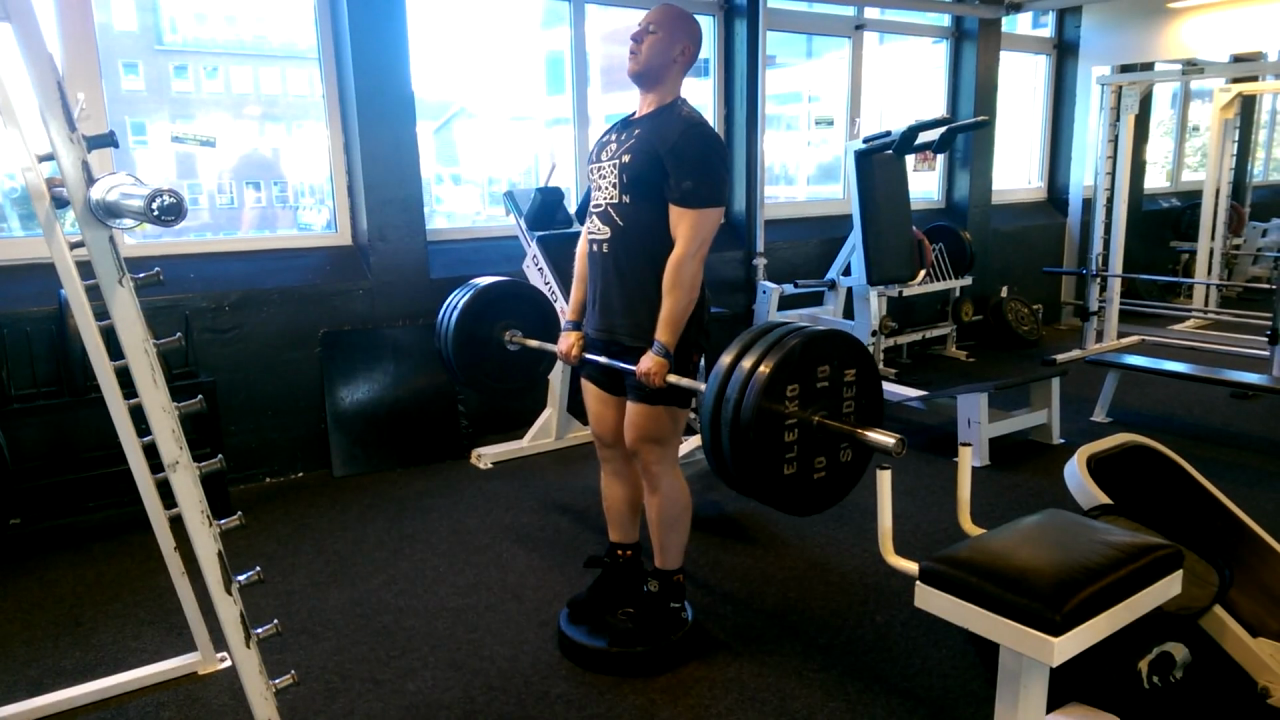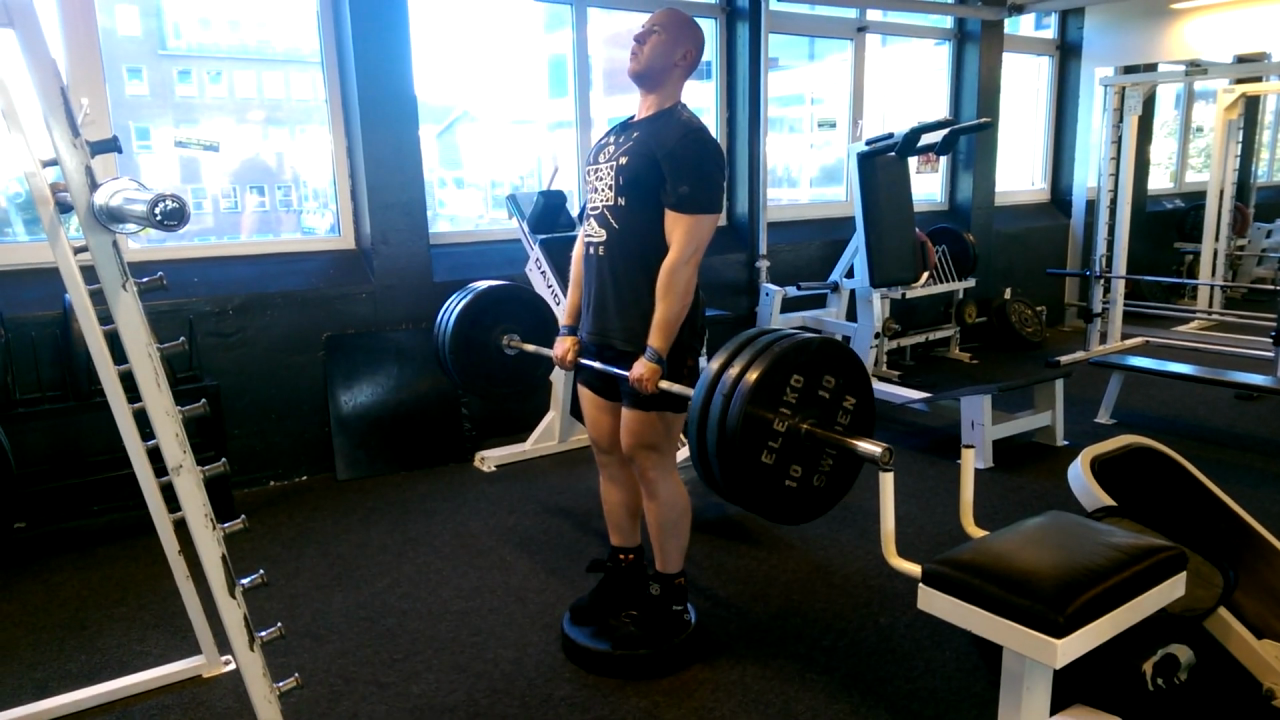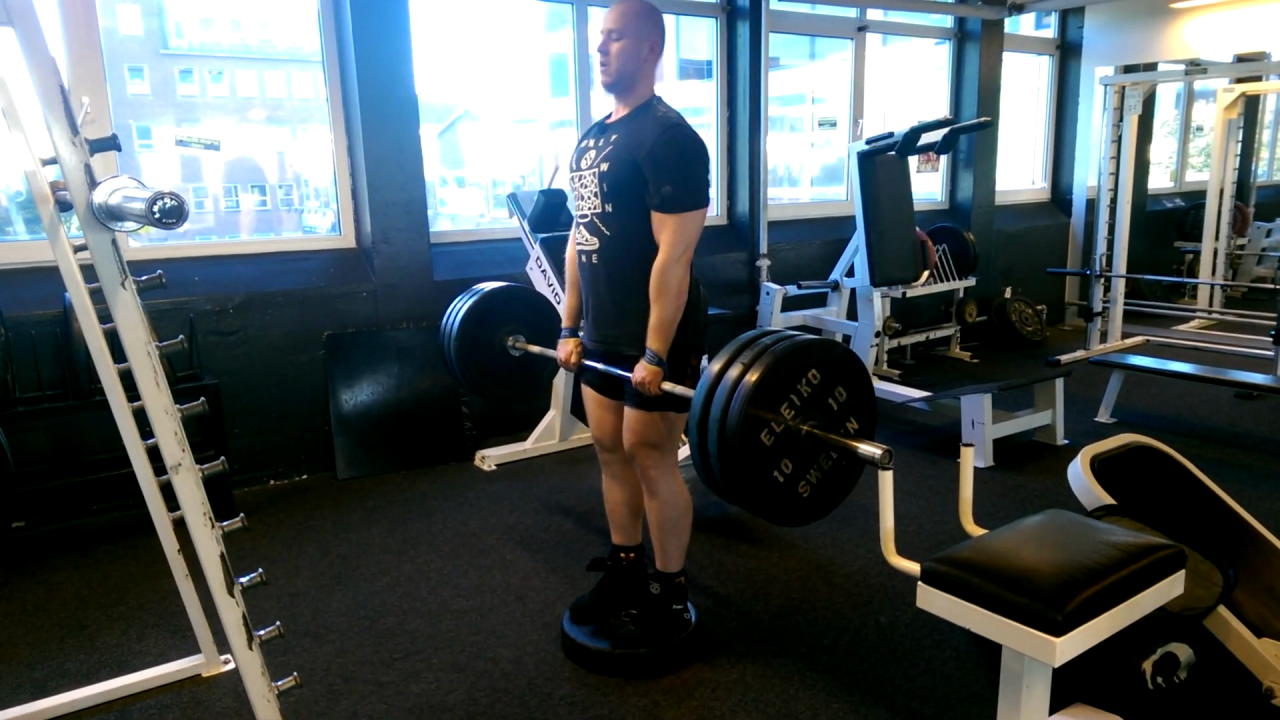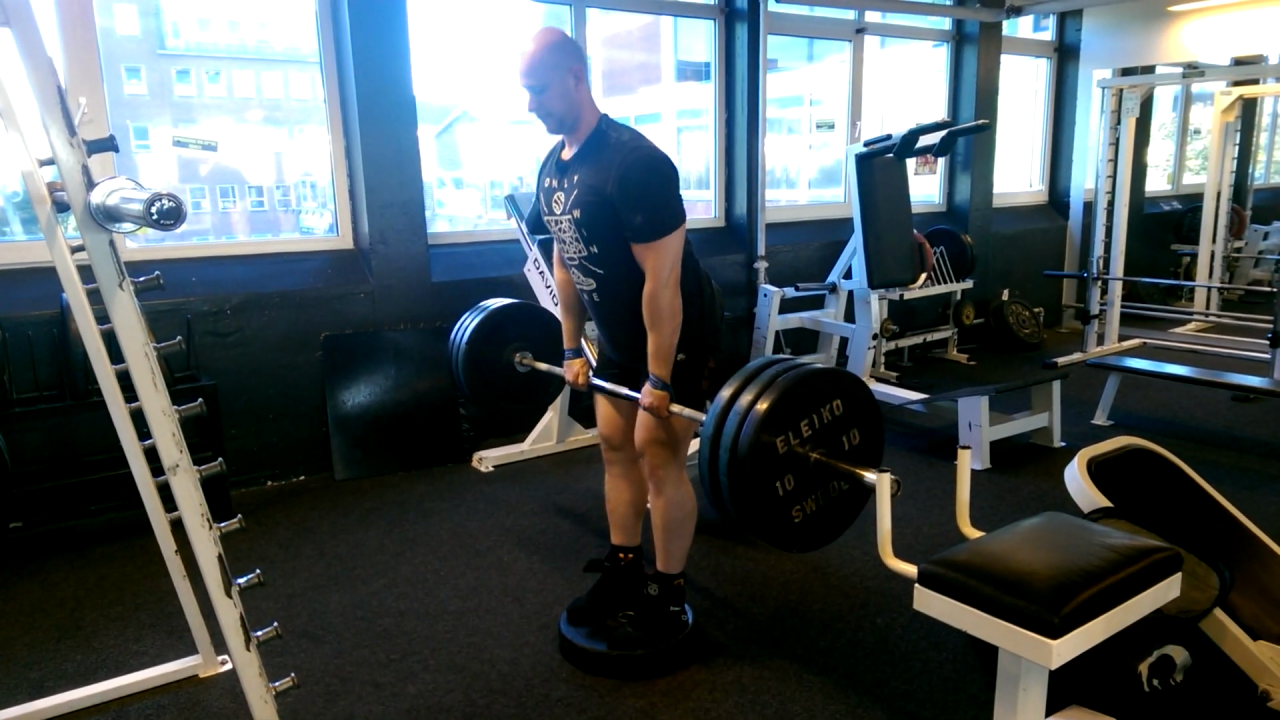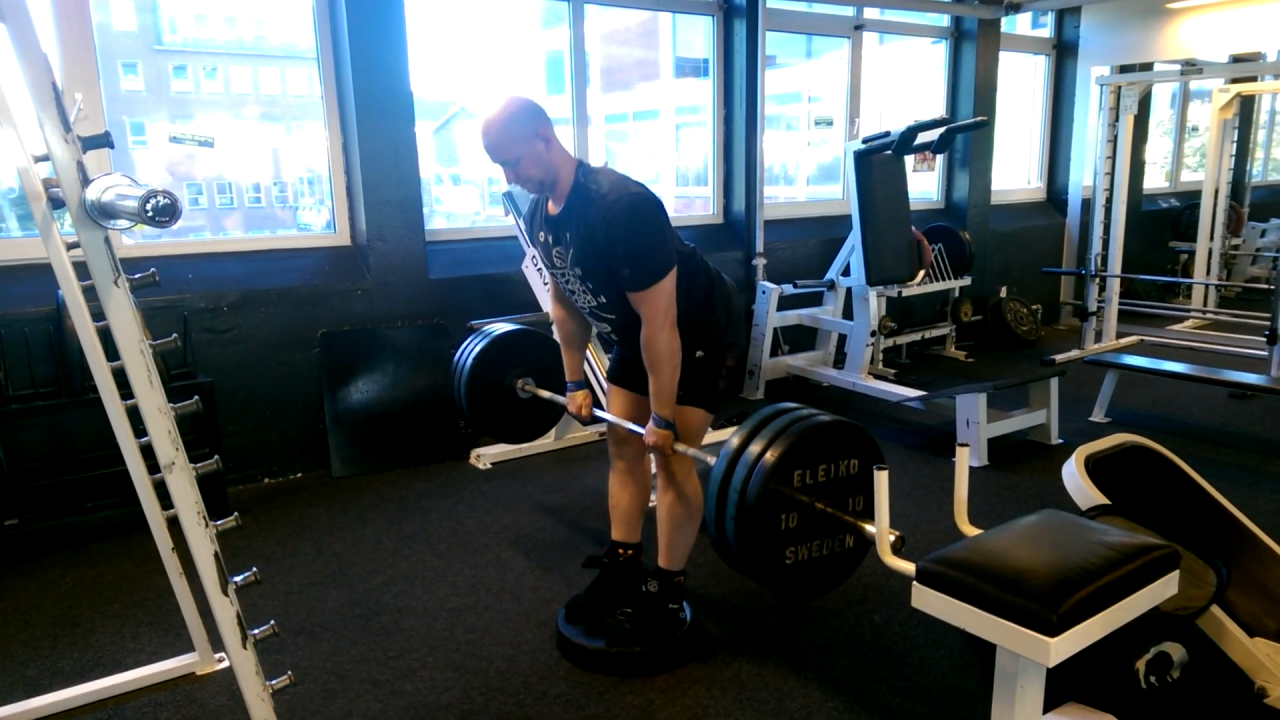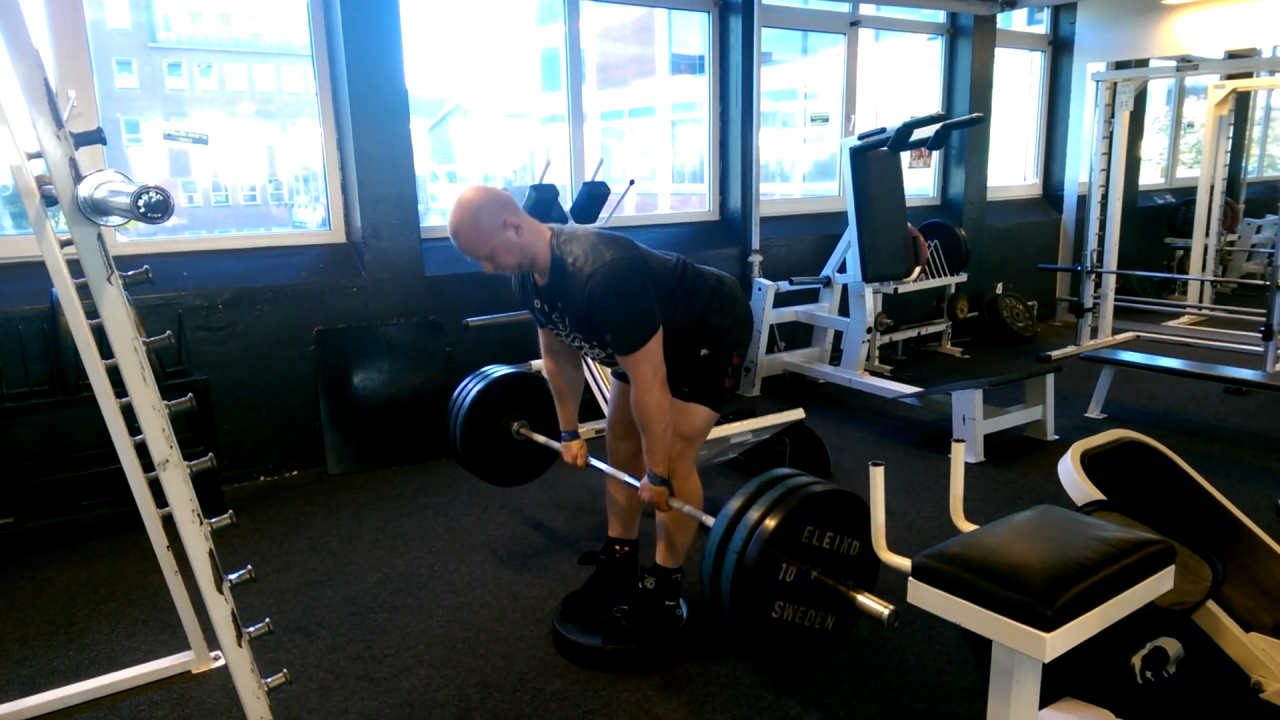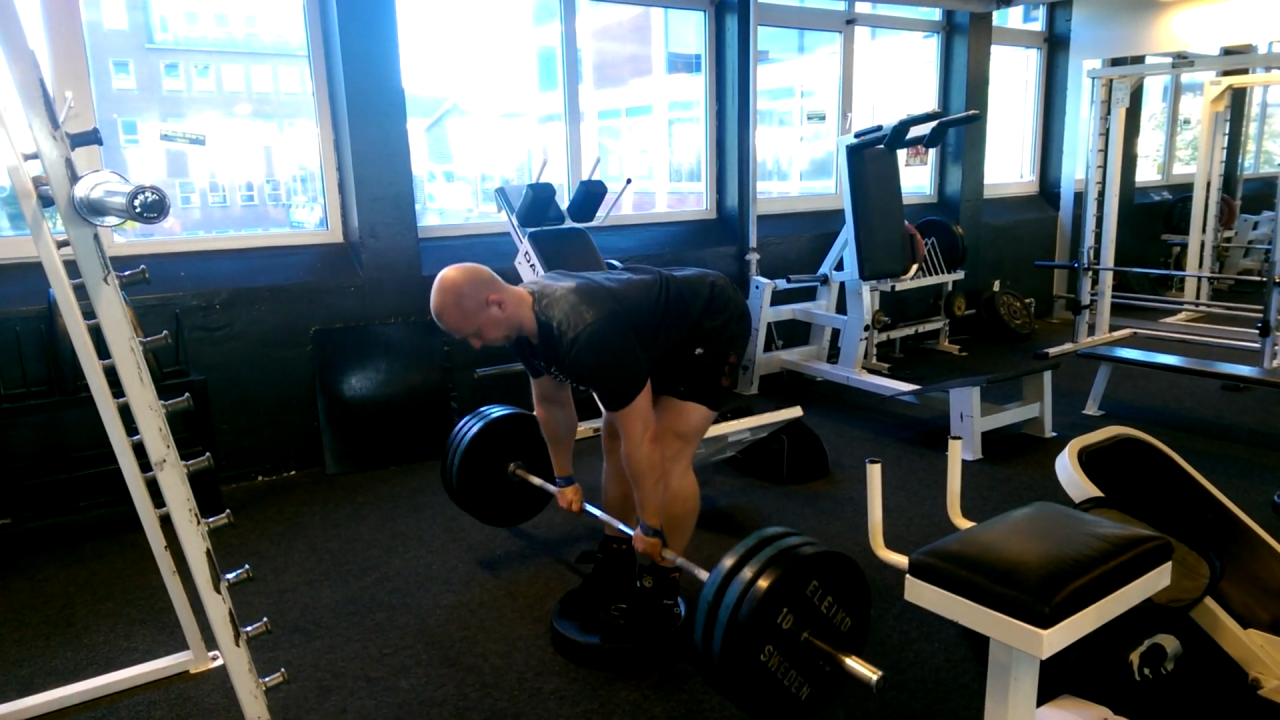
dt=0.7s
person 1, frame 1
left shoulder: (690, 136)
right shoulder: (613, 135)
left elbow: (689, 249)
left wrist: (664, 345)
right wrist: (574, 320)
left hip: (654, 334)
right hip: (605, 329)
left knee: (653, 456)
right knee: (611, 448)
left ankle: (667, 593)
right ankle: (620, 570)
person 1, frame 2
left shoulder: (688, 141)
right shoulder: (612, 137)
left elbow: (683, 255)
left wrist: (656, 352)
right wrist: (569, 326)
left hip: (652, 339)
right hip: (600, 334)
left knee: (650, 461)
right knee: (609, 453)
left ankle: (670, 597)
right ankle: (624, 573)
person 1, frame 3
left shoulder: (667, 138)
right shoulder: (592, 138)
left elbow: (674, 255)
left wrist: (656, 354)
right wrist: (570, 328)
left hip: (655, 337)
right hip: (602, 334)
left knee: (651, 460)
right knee: (611, 452)
left ankle: (670, 596)
right ankle: (625, 572)
person 1, frame 4
left shoulder: (635, 164)
right shoulder: (552, 167)
left elbow: (663, 282)
right elbow: (566, 263)
left wrist: (660, 379)
right wrist: (571, 349)
left hip: (676, 335)
right hip: (618, 336)
left knee: (659, 457)
right knee: (616, 448)
left ankle: (668, 597)
right ankle: (622, 573)
person 1, frame 5
left shoulder: (623, 208)
right shoulder: (539, 215)
left elbow: (661, 323)
right elbow: (566, 301)
left wrist: (663, 418)
right wrist: (574, 381)
left hip: (701, 329)
right hip: (635, 332)
left knee: (672, 454)
right knee: (623, 442)
left ankle: (667, 595)
right ankle: (622, 571)
person 1, frame 6
left shoulder: (604, 274)
right shoulder: (529, 277)
left elbow: (650, 384)
right elbow: (559, 355)
left wrist: (655, 476)
right wrist: (569, 432)
left hip: (712, 330)
right hip: (647, 342)
left knee: (673, 457)
right knee: (620, 443)
left ankle: (663, 593)
right ankle: (618, 569)
person 1, frame 7
left shoulder: (589, 332)
right shoulder: (525, 318)
left elbow: (641, 437)
right elbow: (551, 403)
left wrist: (650, 527)
right wrist: (564, 478)
left hip: (713, 325)
right hip: (663, 323)
left knee: (669, 454)
right knee: (613, 437)
left ankle: (661, 591)
right ankle: (616, 568)
